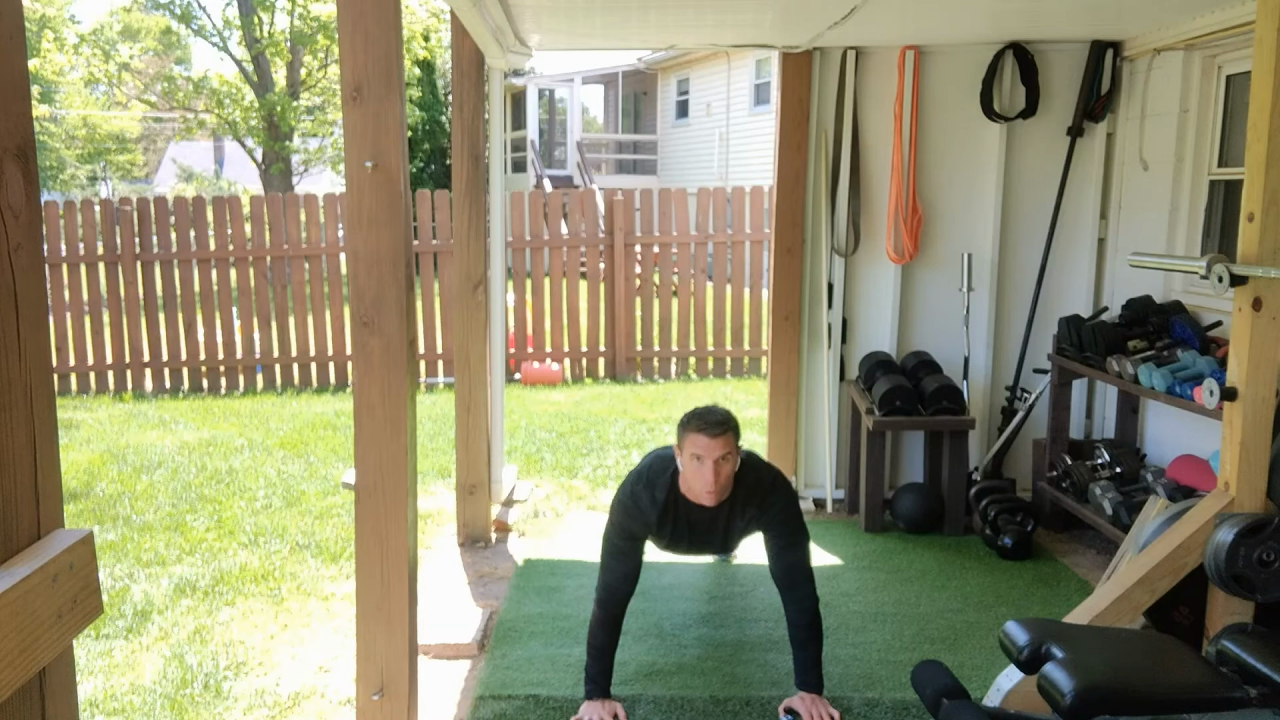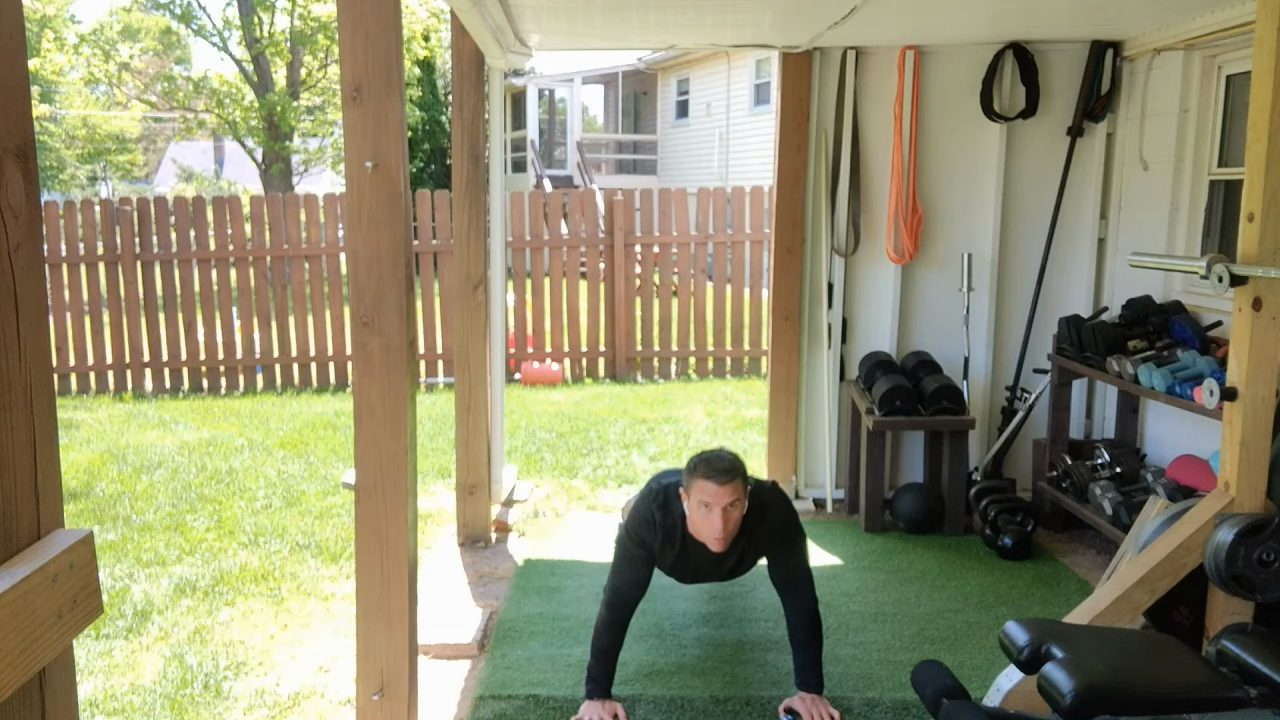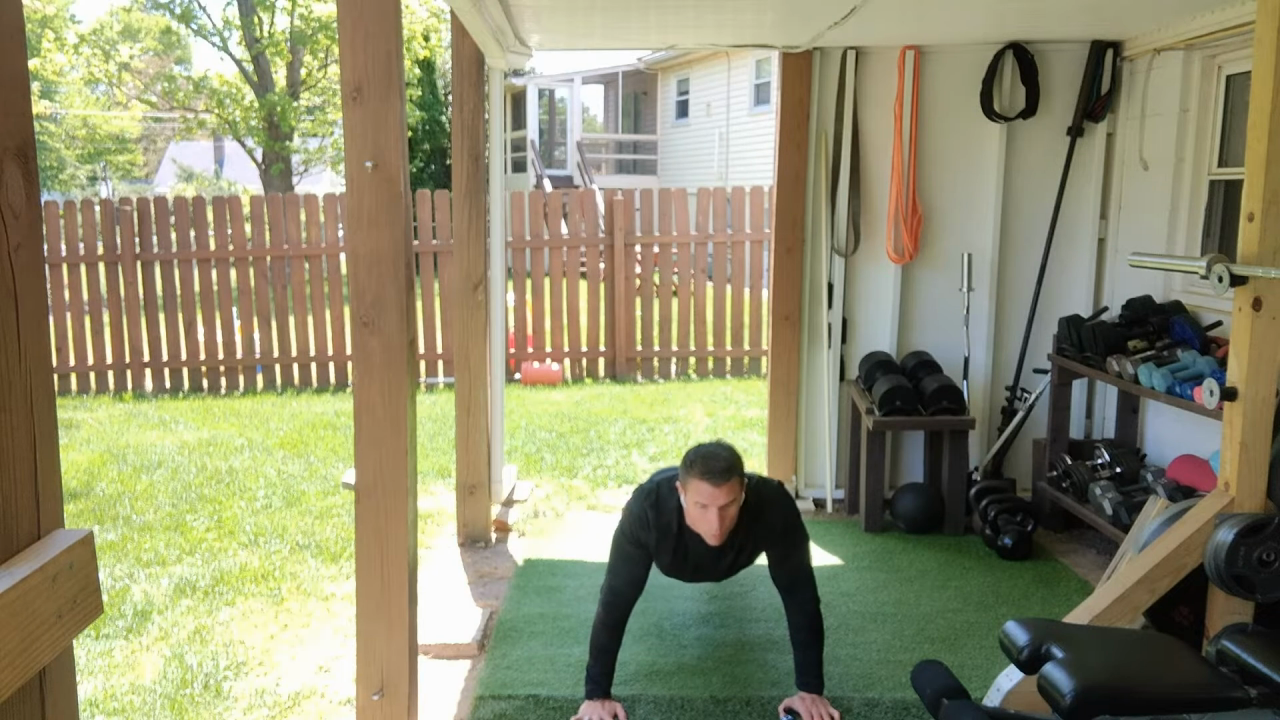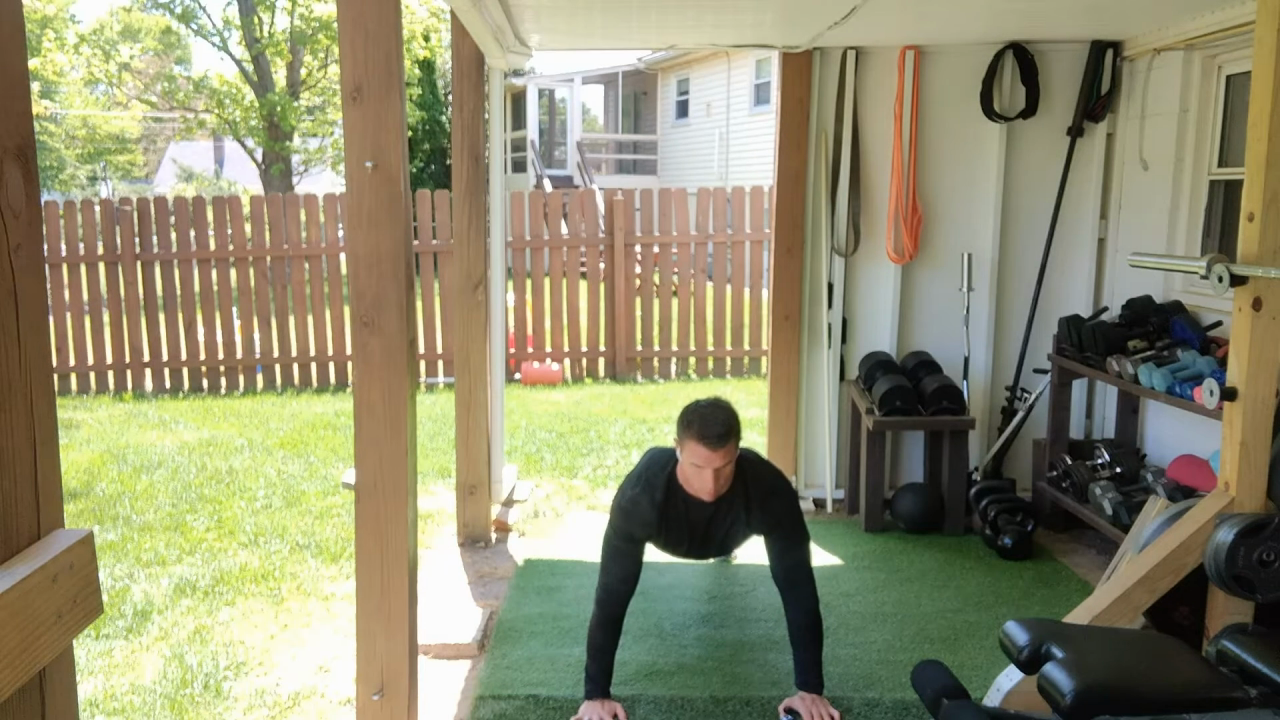
dt=1s
person 1, frame 1
left shoulder: (768, 488)
right shoulder: (641, 491)
left elbow: (797, 588)
right elbow: (612, 592)
left wrist: (810, 688)
right wrist: (596, 694)
left hip: (728, 532)
right hip: (666, 534)
person 1, frame 2
left shoulder: (772, 509)
right shoulder: (653, 511)
left elbow: (799, 597)
right elbow: (618, 601)
left wrist: (810, 689)
right wrist: (597, 694)
person 1, frame 3
left shoulder: (772, 506)
right shoulder: (649, 509)
left elbow: (800, 597)
right elbow: (615, 600)
left wrist: (810, 689)
right wrist: (597, 694)
person 1, frame 4
left shoulder: (768, 487)
right shoulder: (641, 492)
left elbow: (797, 587)
right elbow: (613, 592)
left wrist: (810, 688)
right wrist: (595, 693)
left hip: (727, 535)
right hip: (668, 536)
